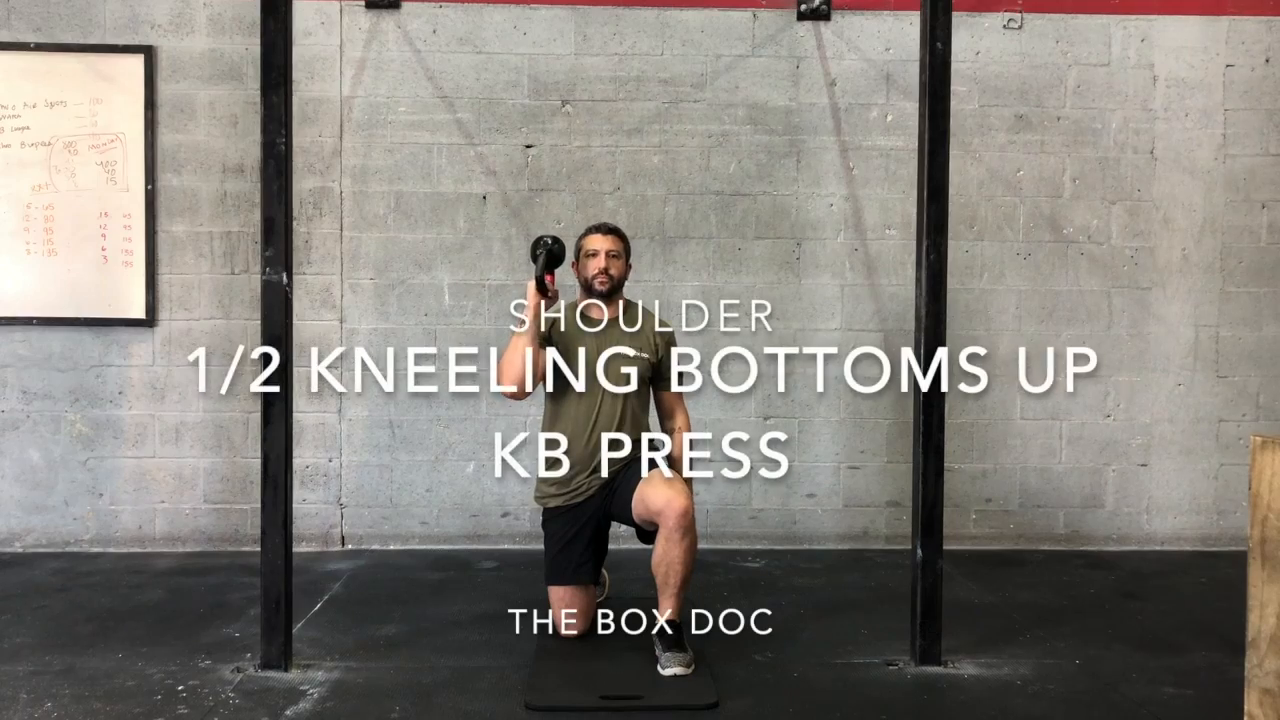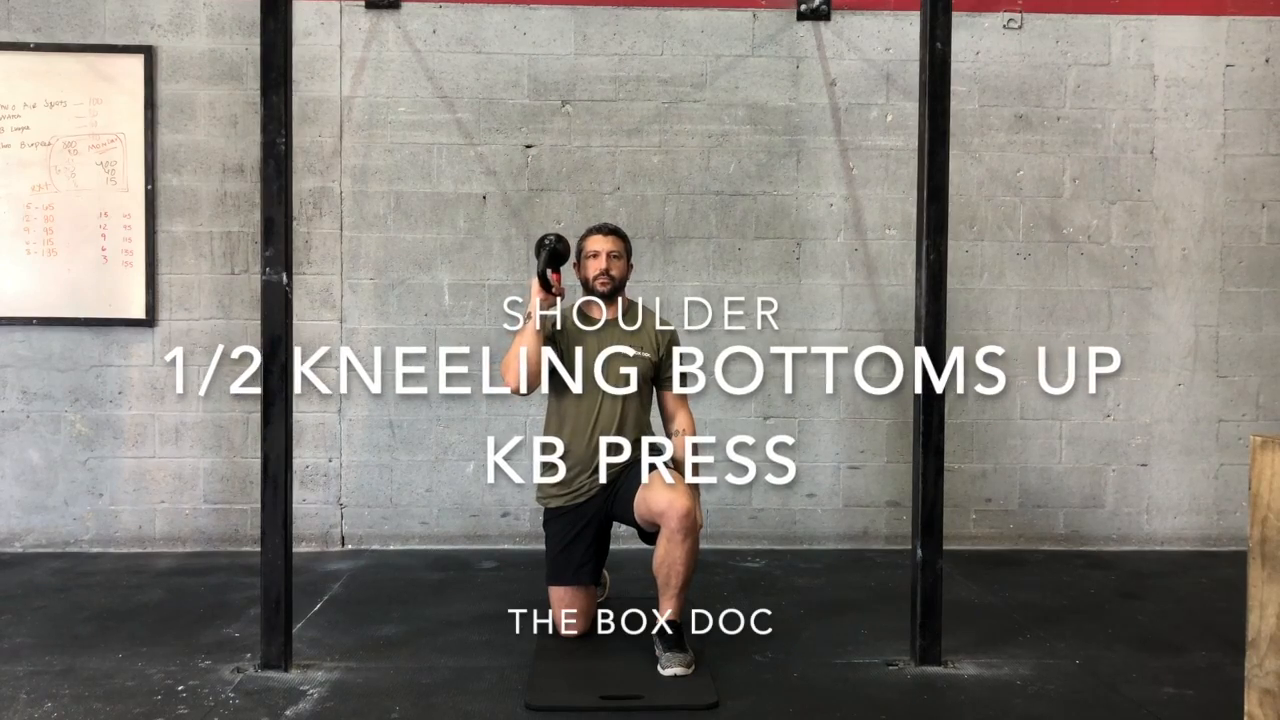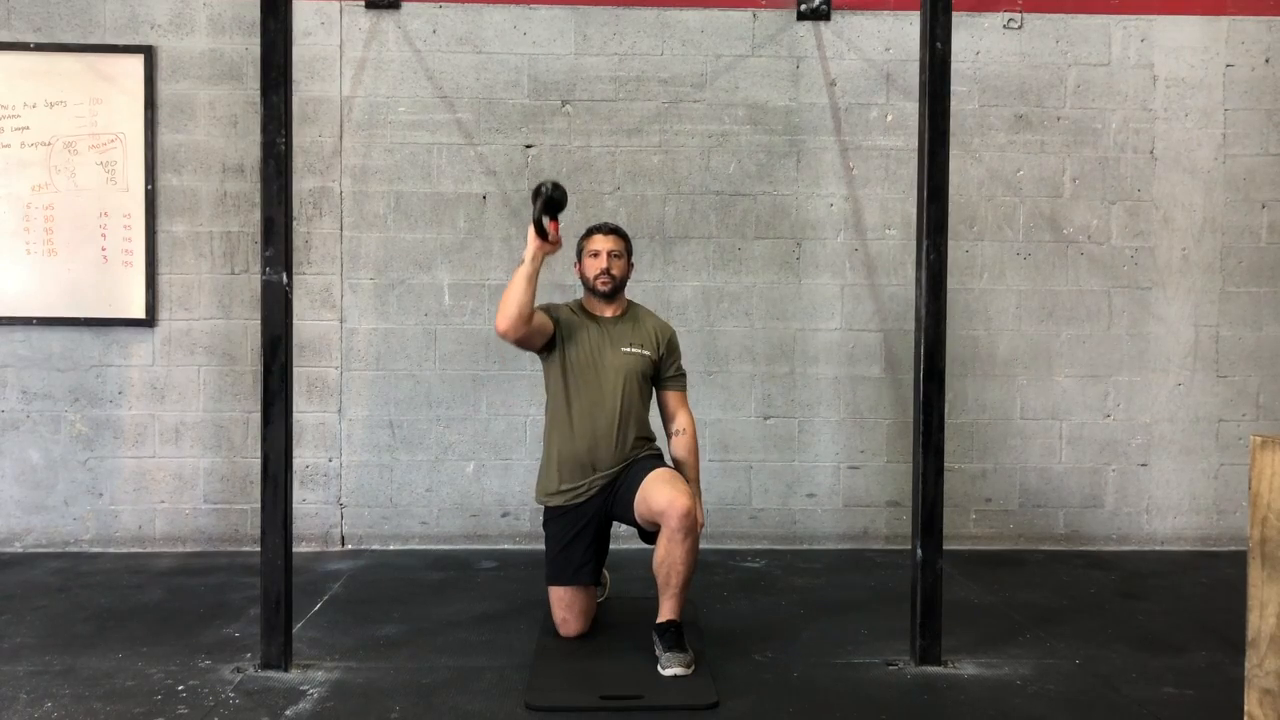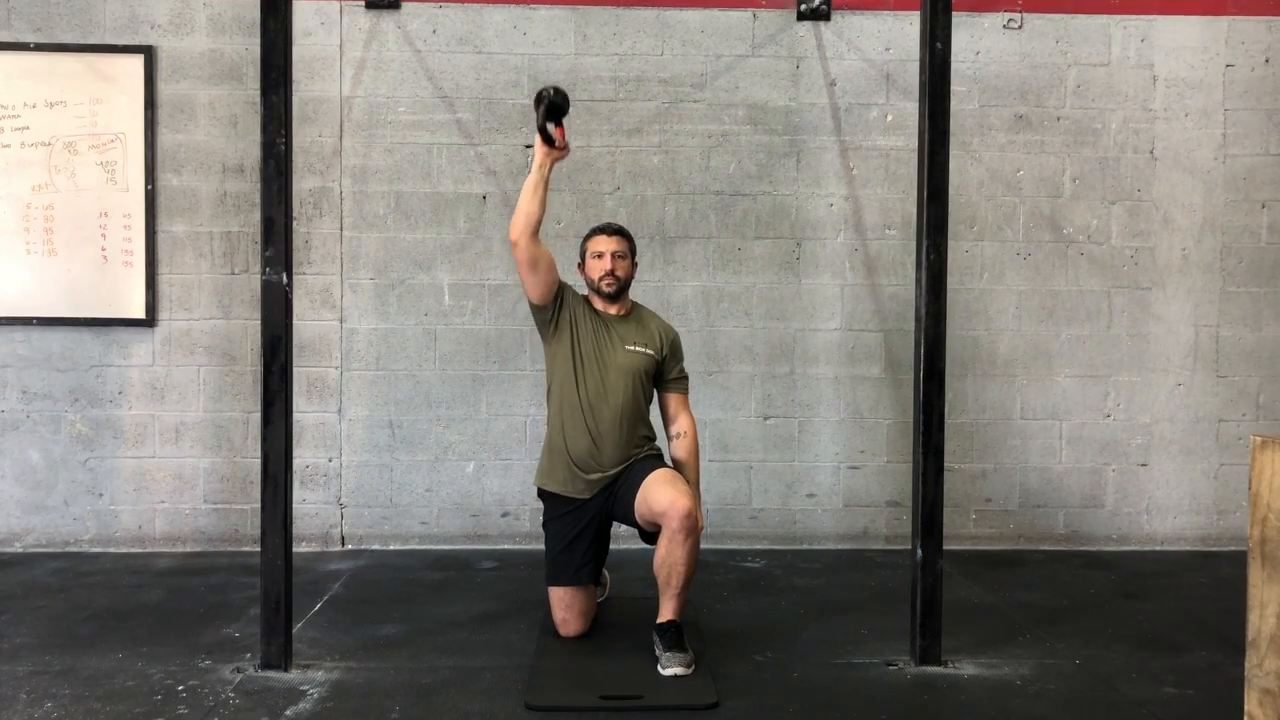
dt=1s
person 1, frame 1
left shoulder: (655, 331)
right shoulder: (553, 325)
left elbow: (674, 415)
right elbow: (514, 386)
left wrist: (683, 484)
right wrist: (533, 311)
left hip: (630, 467)
right hip: (567, 486)
left knee: (677, 508)
right knee: (571, 627)
left ankle: (668, 627)
right ankle: (592, 580)
person 1, frame 2
left shoulder: (656, 331)
right shoulder: (555, 325)
left elbow: (677, 416)
right elbow: (517, 382)
left wrist: (691, 488)
right wrist: (537, 308)
left hip: (632, 469)
right hip: (569, 485)
left knee: (679, 510)
right knee: (571, 626)
left ankle: (668, 628)
right ankle: (593, 580)
person 1, frame 3
left shoulder: (657, 332)
right shoulder: (557, 321)
left elbow: (678, 418)
right elbow: (509, 326)
left wrist: (693, 490)
right wrist: (534, 254)
left hip: (634, 468)
right hip: (569, 486)
left knee: (679, 509)
right knee: (571, 627)
left ankle: (668, 627)
right ankle: (594, 581)
person 1, frame 4
left shoulder: (660, 334)
right shoulder: (560, 314)
left elbow: (679, 421)
right elbow: (521, 240)
left wrist: (693, 495)
right wrist: (543, 163)
left hip: (634, 470)
right hip: (568, 485)
left knee: (680, 512)
right knee: (571, 627)
left ankle: (668, 627)
right ankle: (593, 576)
